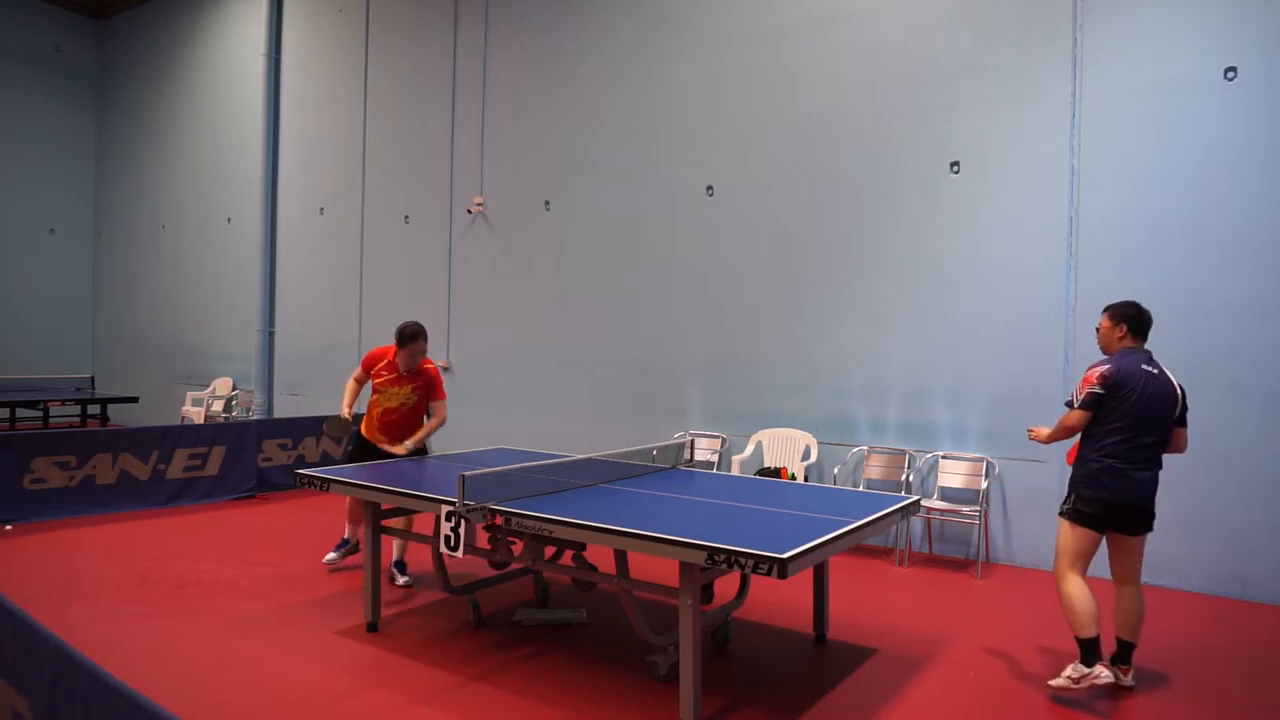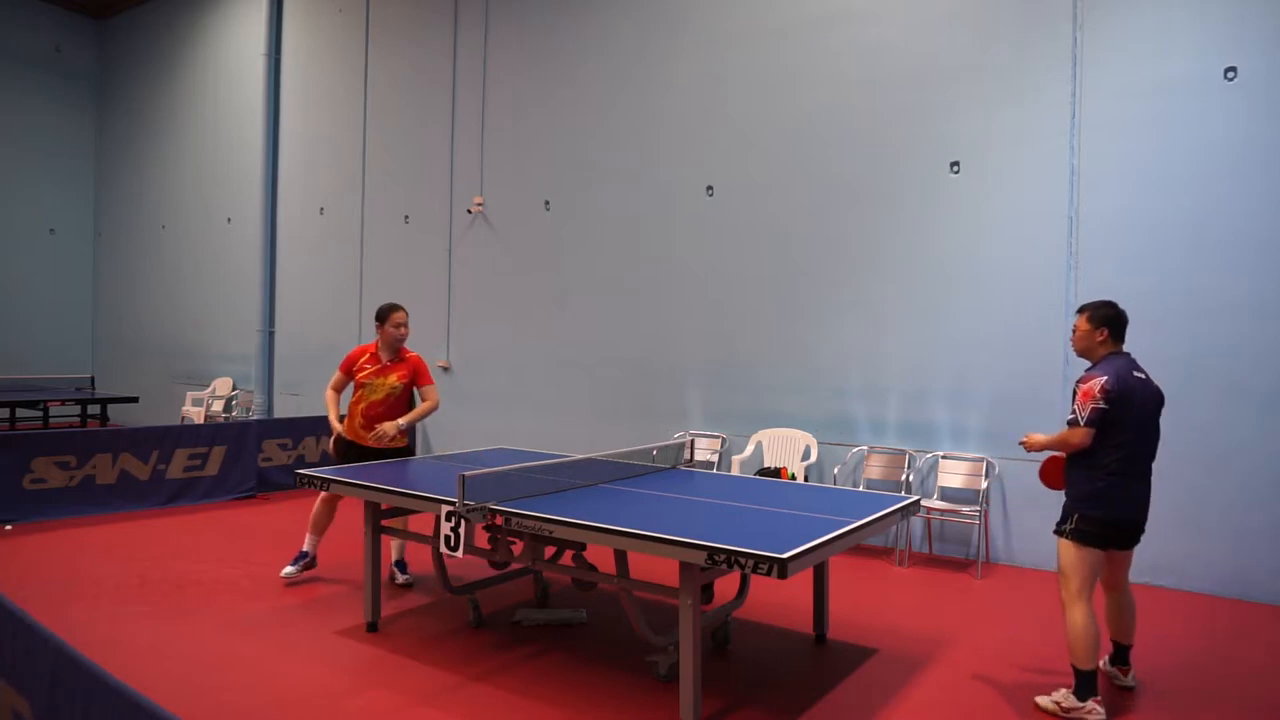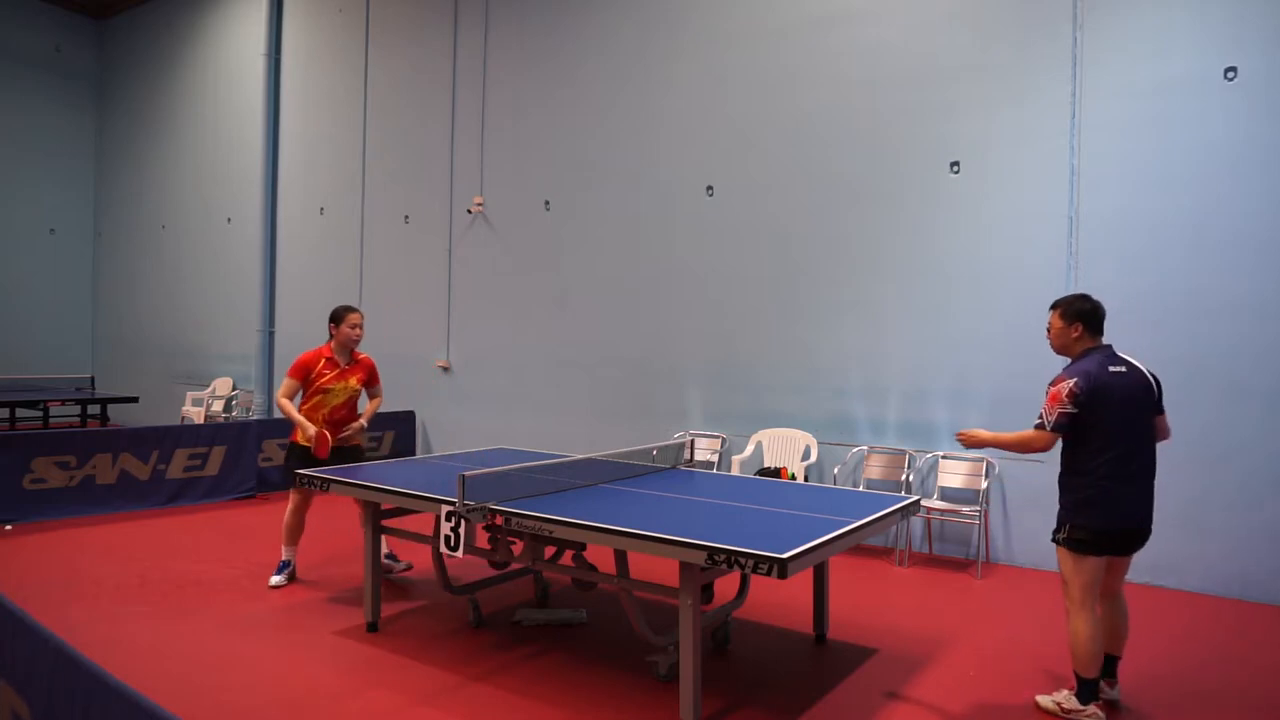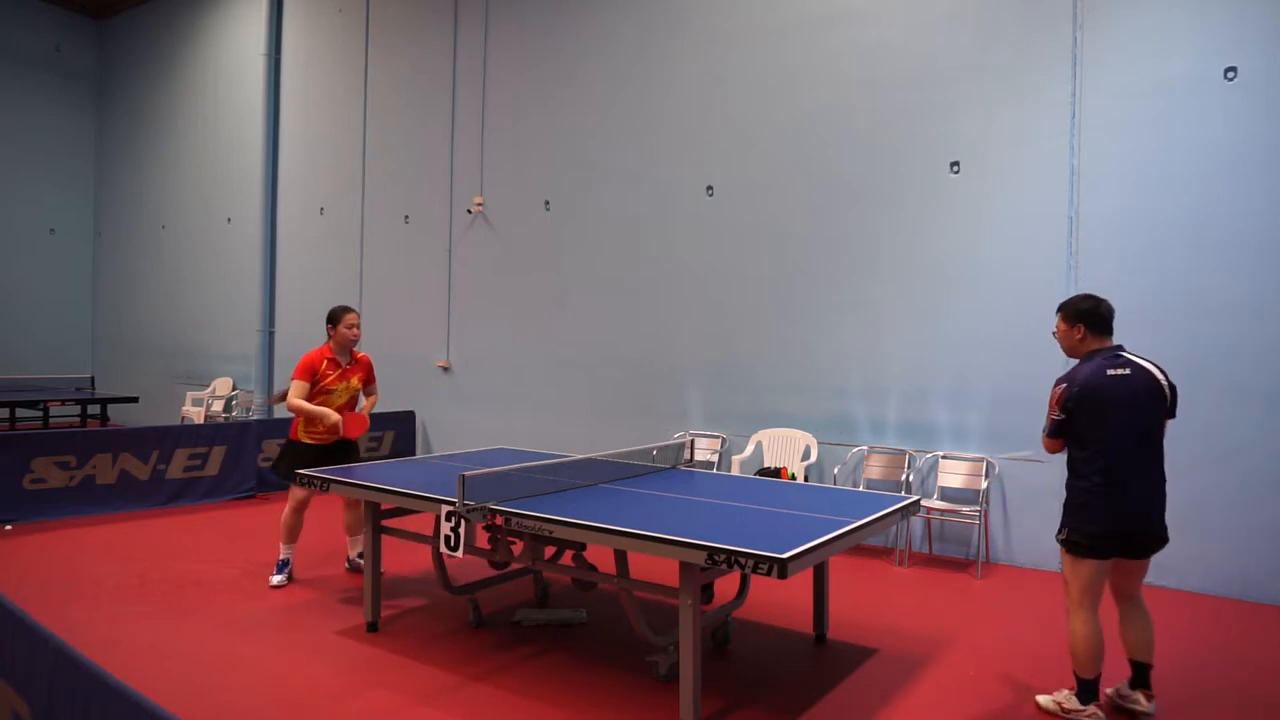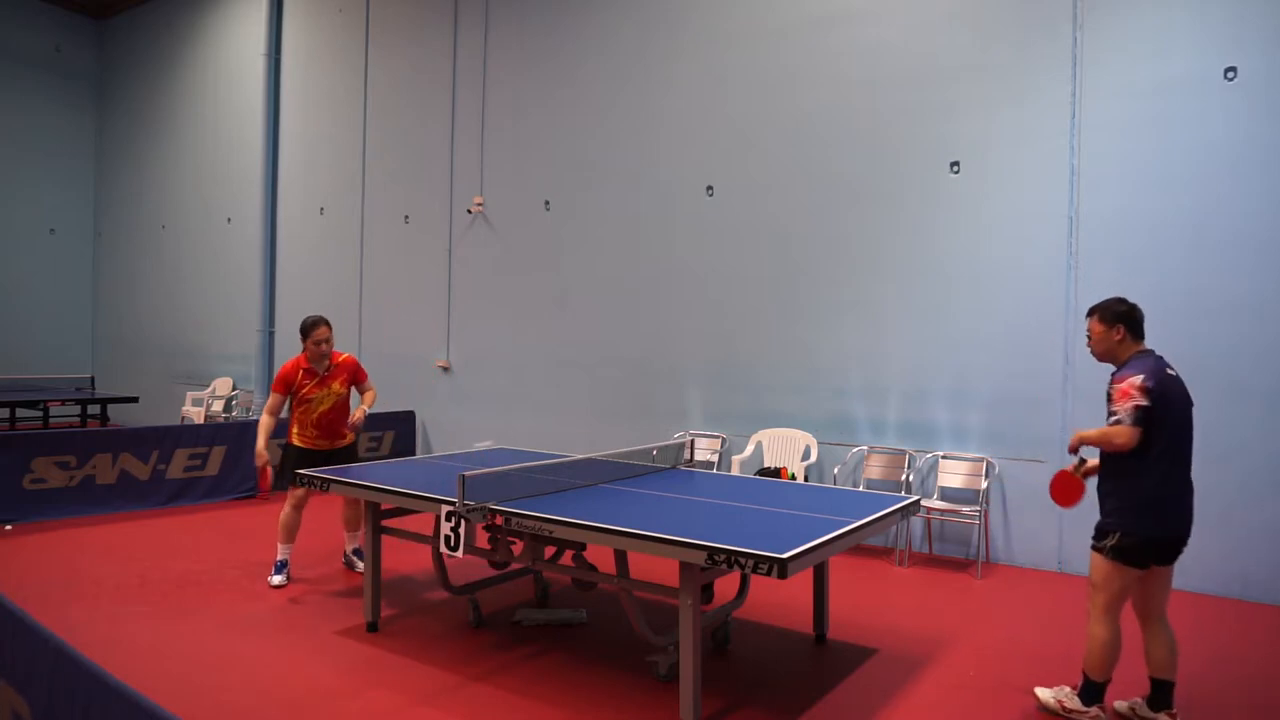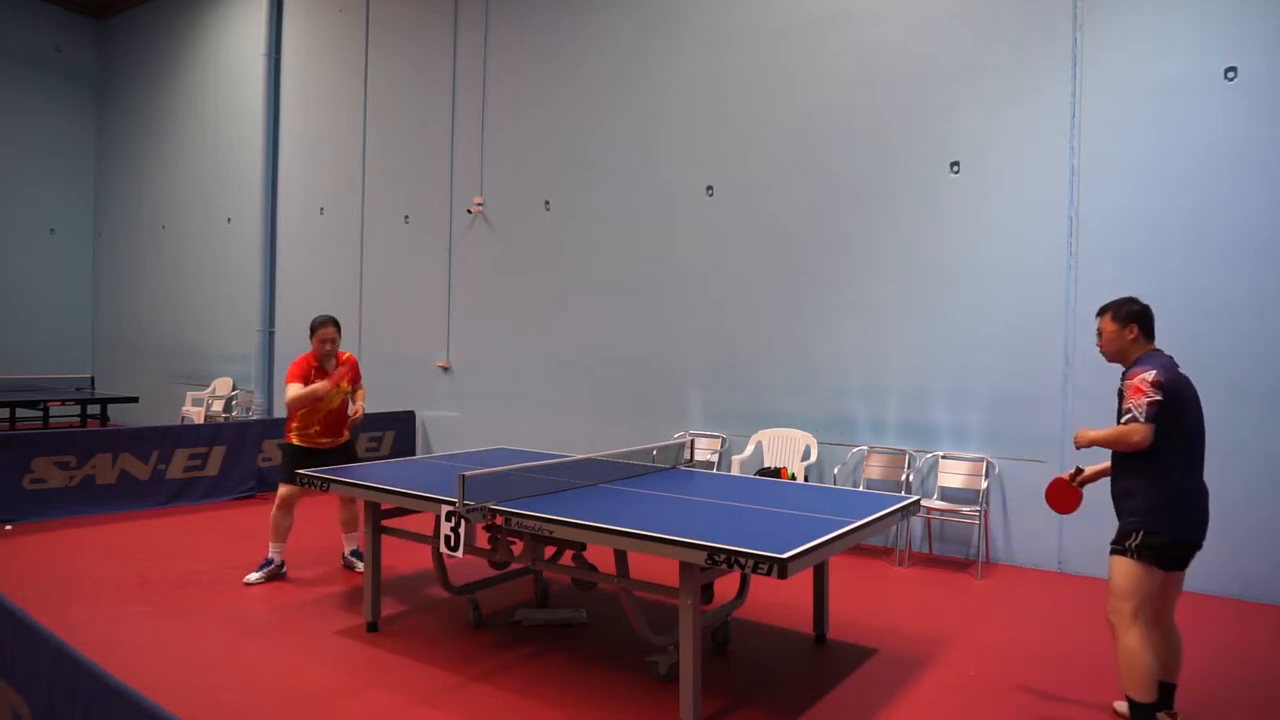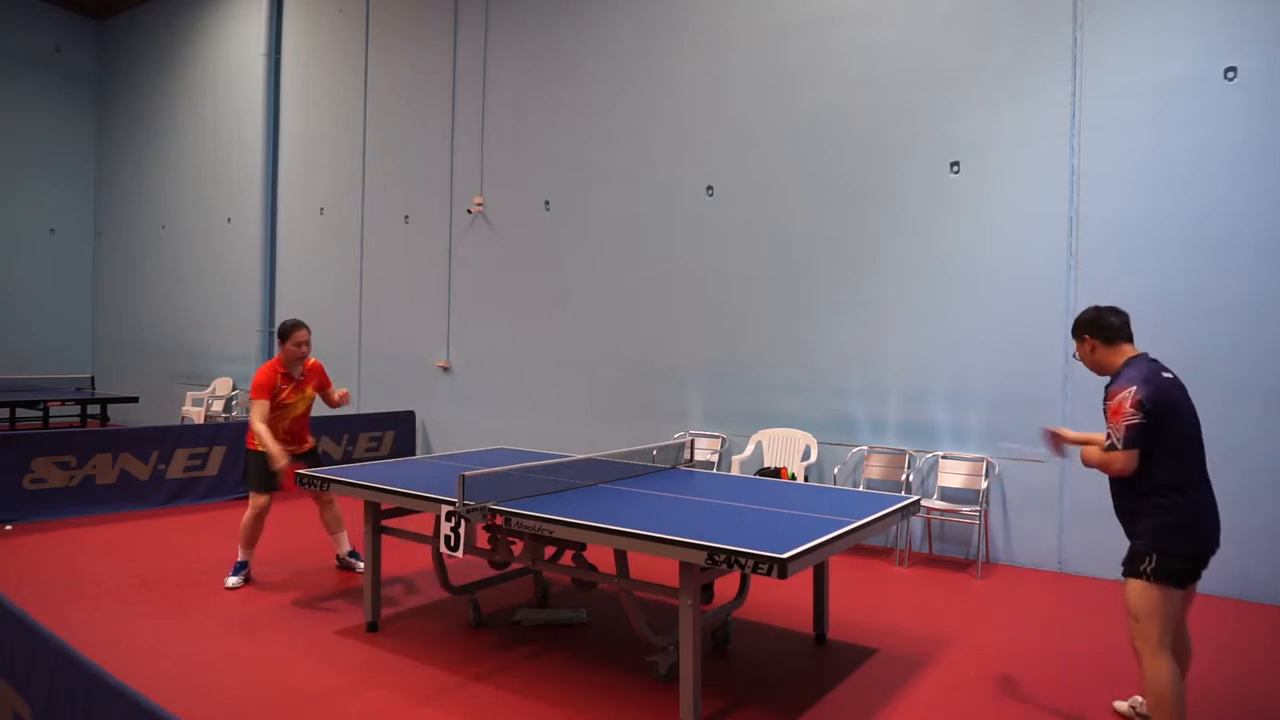
dt=0.4s
person 1, frame 1
left shoulder: (1105, 371)
right shoulder: (1171, 383)
left elbow: (1074, 422)
right elbow: (1178, 443)
left wrist: (1047, 435)
left hip: (1095, 488)
right hip: (1140, 493)
left knee: (1069, 572)
right knee: (1128, 581)
left ankle: (1091, 664)
right ankle: (1122, 665)
person 1, frame 2
left shoulder: (1098, 379)
right shoulder: (1147, 382)
left elbow: (1078, 439)
left wrist: (1042, 443)
left hip: (1092, 504)
right hip: (1133, 504)
left knee: (1075, 598)
right knee: (1117, 586)
right ankle: (1120, 666)
person 1, frame 3
left shoulder: (1072, 381)
right shoulder: (1141, 374)
left elbow: (1041, 440)
right elbow: (1161, 431)
left wrist: (985, 438)
left hip: (1089, 511)
right hip: (1136, 510)
left knee: (1080, 606)
right knee: (1111, 593)
right ankle: (1108, 678)
person 1, frame 4
left shoulder: (1071, 385)
right shoulder: (1155, 375)
left elbow: (1053, 445)
left wrist: (1069, 430)
left hip: (1091, 515)
right hip: (1145, 513)
left knee: (1081, 607)
right knee: (1129, 597)
person 1, frame 5
left shoulder: (1132, 378)
right shoulder: (1168, 376)
left elbow: (1125, 438)
left wrist: (1085, 437)
right wrist: (1097, 464)
left hip: (1133, 518)
right hip: (1171, 517)
left knee: (1101, 610)
right knee: (1153, 614)
person 1, frame 6
left shoulder: (1144, 375)
right shoulder: (1168, 374)
left elbow: (1137, 437)
left wrist: (1091, 437)
right wrist: (1096, 472)
left hip: (1153, 518)
right hip: (1181, 517)
left knee: (1124, 619)
right knee: (1159, 616)
person 1, frame 7
left shoulder: (1126, 389)
right shoulder: (1162, 377)
left elbow: (1122, 463)
left wrist: (1090, 454)
right wrist: (1074, 437)
left hip: (1164, 533)
right hip: (1195, 525)
left knee: (1150, 643)
right knee: (1170, 627)
person 2, frame 1
left shoulder: (430, 373)
right shoulder: (377, 357)
left elbow: (438, 417)
right elbow: (356, 379)
left wrist: (408, 446)
right wrist: (347, 406)
left hip: (405, 447)
right hip: (369, 438)
left ankle: (397, 563)
right ankle: (350, 540)
person 2, frame 2
left shoulder: (413, 363)
right shoulder: (357, 356)
left elbow: (432, 402)
right elbow: (333, 389)
left wrist: (399, 424)
right wrist: (333, 420)
left hip: (392, 446)
right hip: (352, 440)
right knee: (329, 496)
left ankle: (397, 563)
right ankle: (307, 554)
person 2, frame 3
left shoulder: (365, 365)
right shoulder: (309, 360)
left elbow: (376, 397)
right elbow: (282, 398)
left wrist: (362, 422)
right wrist: (304, 424)
left hip: (347, 443)
right hip: (309, 444)
right knee: (298, 503)
left ankle: (385, 557)
right ankle: (287, 563)
person 2, frame 4
left shoulder: (363, 362)
right shoulder: (312, 360)
left elbow: (372, 394)
right elbow: (292, 402)
left wrist: (362, 416)
right wrist: (324, 412)
left hip: (343, 442)
right hip: (307, 442)
left knee: (354, 498)
right knee: (298, 500)
left ankle: (356, 557)
right ankle: (285, 562)
person 2, frame 5
left shoulder: (348, 364)
right shoulder: (290, 371)
left elbow: (369, 390)
right elbow: (270, 413)
left wrist: (362, 409)
right wrist: (261, 444)
left hip: (341, 443)
right hip: (303, 446)
left knee: (353, 495)
right knee: (296, 499)
left ankle: (352, 552)
right ankle: (282, 563)
person 2, frame 6
left shoulder: (349, 362)
right shoulder: (300, 367)
left elbow: (358, 389)
right elbow: (291, 400)
left wrist: (359, 405)
right wrist: (316, 389)
left hip: (338, 443)
right hip: (301, 444)
left knee: (349, 495)
right knee: (285, 498)
left ankle: (351, 553)
right ankle: (275, 562)
person 2, frame 7
left shoulder: (314, 368)
right shoulder: (265, 376)
left elbow: (331, 400)
right elbow: (257, 422)
left wrist: (340, 397)
right wrist: (274, 453)
left hip: (302, 448)
right hip: (266, 450)
left knee: (327, 497)
right knee: (259, 506)
left ankle: (345, 554)
right ankle: (242, 565)
